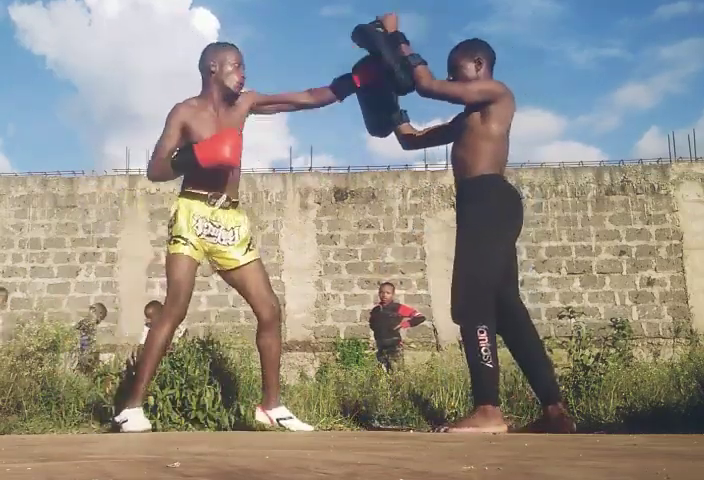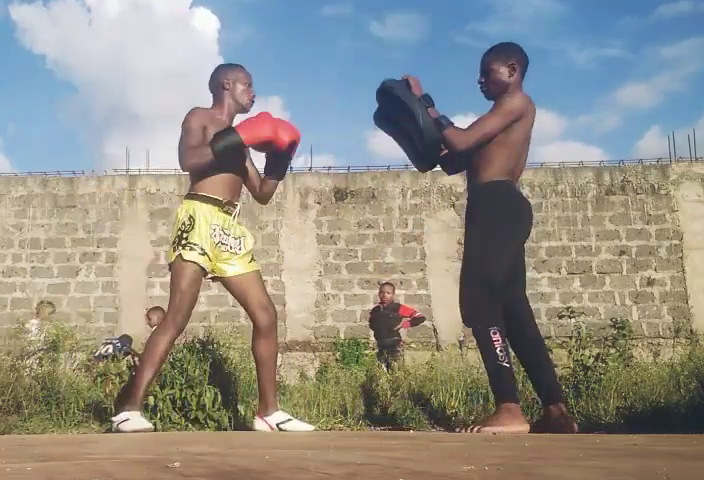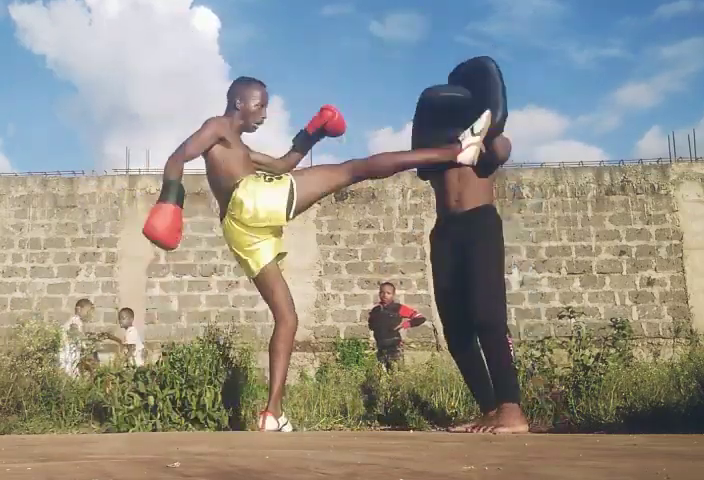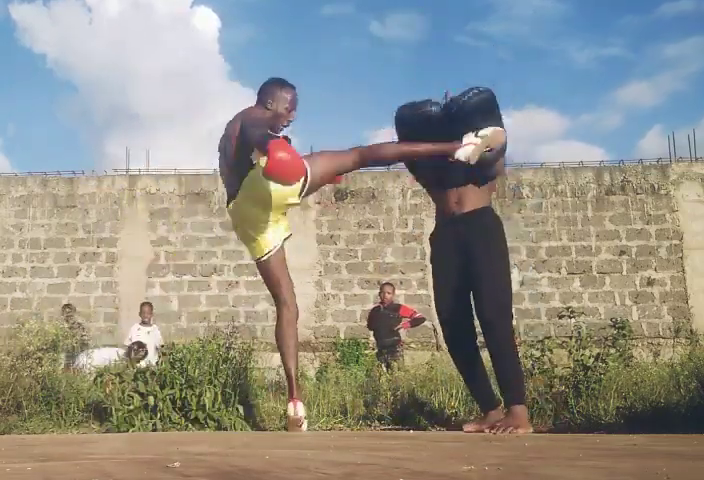
dt=0.5s
person 1, frame 1
left shoulder: (495, 92)
right shoulder: (463, 120)
left elbow: (429, 85)
right elbow: (411, 140)
left wrist: (396, 38)
left hip: (490, 201)
right hip: (481, 205)
left knee: (471, 299)
right knee: (505, 305)
left ankle: (488, 410)
right ankle: (554, 409)
person 1, frame 2
left shoulder: (516, 102)
right shoulder: (500, 119)
left elbow: (460, 142)
right elbow: (455, 159)
left wrist: (423, 101)
left hip: (496, 206)
right hip: (500, 210)
left knee: (480, 303)
right knee: (513, 310)
left ankle: (510, 410)
right ankle: (555, 410)
person 1, frame 3
left shoulder: (493, 142)
left elbow: (497, 156)
right elbow: (426, 168)
right wrist: (439, 131)
left hip: (481, 225)
right hip: (445, 232)
left knee: (486, 314)
right knee: (455, 327)
left ankle: (510, 409)
right ankle: (489, 409)
person 1, frame 4
left shoulder: (480, 158)
right shoulder: (435, 164)
left elbow: (493, 170)
right elbow: (424, 174)
right wrist: (426, 146)
left hip: (482, 229)
right hip: (445, 235)
left knee: (494, 315)
right knee: (454, 327)
left ankle: (517, 411)
right ankle: (491, 408)
person 2, frame 1
left shoulder: (247, 103)
right shoulder: (185, 112)
left elbow: (305, 99)
right elbow: (154, 171)
left wrist: (343, 85)
right wrist: (189, 156)
left hip: (230, 220)
right hip: (193, 216)
left knee: (270, 310)
right knee: (174, 311)
left ankle: (272, 404)
right ankle: (133, 405)
person 2, frame 2
left shoulder: (237, 143)
right shoulder: (199, 117)
left elbow: (263, 194)
right elbow: (188, 160)
left wrist: (280, 155)
right wrist: (237, 137)
left hip: (231, 229)
right hip: (200, 220)
left knee: (266, 317)
right knee: (176, 318)
left ankle: (268, 411)
right ankle: (130, 408)
person 2, frame 3
left shoulder: (238, 147)
right shoulder: (217, 128)
left elbow: (281, 165)
right elbow: (176, 159)
left wrist: (311, 133)
right wrist: (171, 197)
left hip: (242, 229)
right hip: (255, 201)
left knee: (286, 317)
right knee: (357, 167)
left ankle: (273, 412)
right ankle: (453, 150)
person 2, frame 4
left shoulder: (228, 141)
right shoulder: (248, 117)
left elbow: (233, 189)
right elbow: (251, 131)
right wrist: (269, 143)
left hip: (245, 212)
right hip: (266, 181)
left knee: (287, 306)
right knee: (361, 153)
left ankle: (295, 400)
right ankle: (455, 147)
